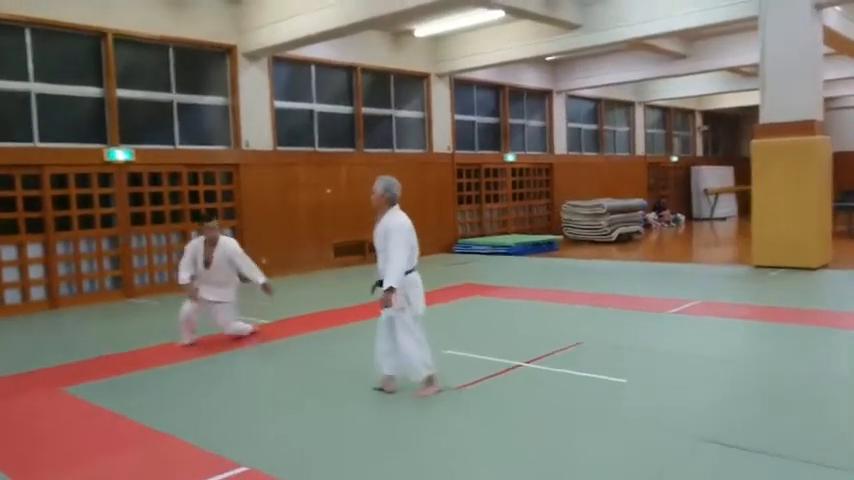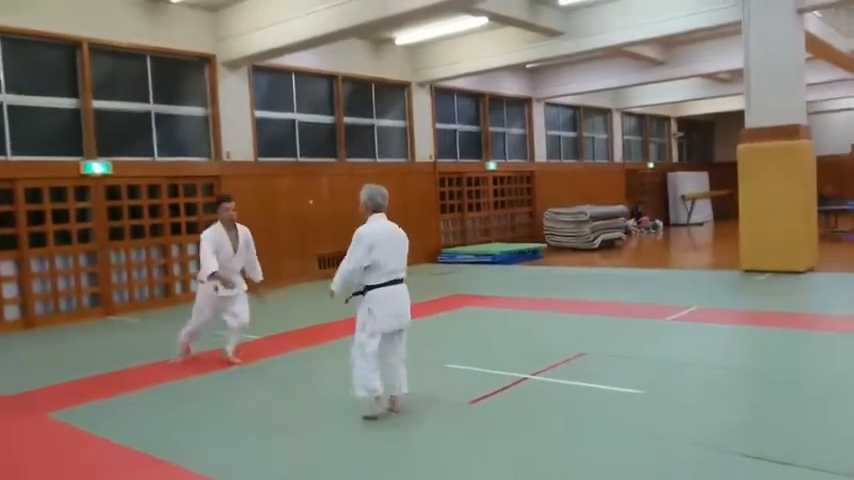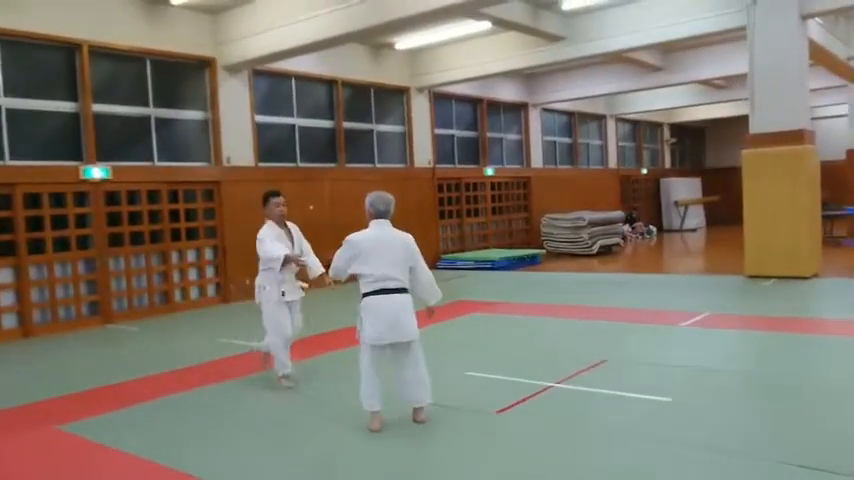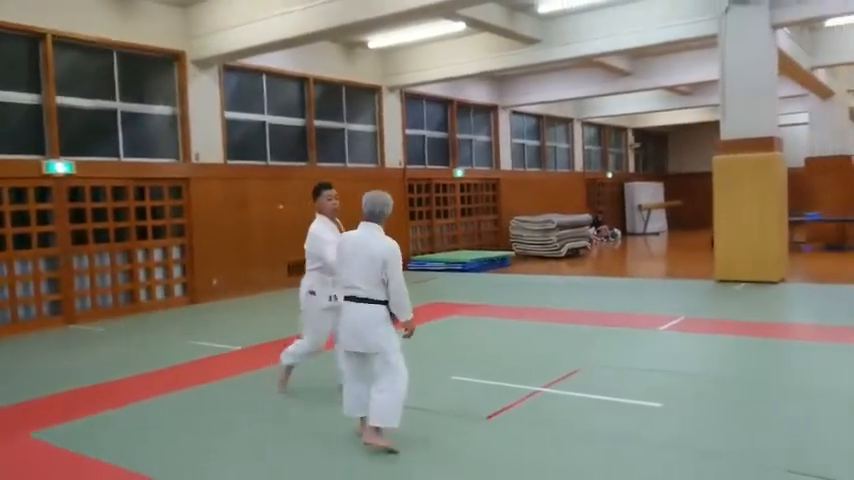
dt=0.4s
person 1, frame 1
left shoulder: (396, 223)
right shoulder: (387, 219)
left elbow: (398, 259)
left wrist: (389, 289)
left hip: (402, 288)
right hip: (396, 286)
left knee: (409, 336)
right knee: (387, 333)
left ankle: (430, 380)
right ankle: (389, 379)
person 1, frame 2
left shoulder: (365, 232)
right shoulder: (397, 231)
left elbow: (351, 267)
left wrist: (336, 288)
left hip: (377, 299)
right hip: (399, 294)
left knee: (364, 351)
right knee: (394, 351)
left ankle: (378, 399)
right ankle: (396, 398)
person 1, frame 3
left shoulder: (355, 240)
right shoulder: (405, 239)
left elbow: (336, 271)
right elbow: (421, 274)
left wrist: (357, 269)
right wrist: (431, 301)
left hip: (372, 307)
right hip: (400, 305)
left knee: (369, 365)
right knee: (411, 360)
left ankle: (374, 416)
right ankle: (419, 410)
person 1, frame 4
left shoulder: (345, 240)
right shoulder: (388, 246)
right elbow: (396, 288)
right wrist: (406, 318)
left hip: (349, 313)
right hip: (374, 317)
left knee: (355, 373)
right knee: (392, 374)
left ankle: (364, 424)
right ankle: (375, 431)
person 2, frame 1
left shoulder: (230, 245)
right shoulder: (194, 245)
left elbow: (246, 265)
right elbow: (185, 267)
left wrist: (262, 282)
right wrist: (188, 286)
left hip: (225, 290)
right hip: (203, 287)
left knee: (229, 328)
right knee: (186, 313)
left ankle: (248, 329)
right ankle: (188, 339)
person 2, frame 2
left shoulder: (244, 232)
right shoulder: (210, 234)
left elbow: (251, 258)
right elbow: (207, 258)
left wrist: (256, 280)
right wrist: (218, 276)
left hip: (235, 283)
right hip: (211, 284)
left knee: (241, 320)
right knee: (199, 320)
left ankle: (230, 352)
right ankle: (185, 345)
person 2, frame 3
left shoulder: (293, 229)
right shoulder: (266, 234)
left elbow: (306, 252)
right elbow: (274, 254)
left wrist: (321, 273)
right wrist: (290, 259)
left hip: (290, 286)
right hip: (271, 289)
left knee: (292, 330)
right knee: (281, 332)
left ankle: (266, 349)
right ankle: (284, 372)
person 2, frame 4
left shoulder: (336, 224)
right shoulder: (319, 230)
right elbow: (335, 258)
left hip: (336, 290)
right hip: (318, 292)
right knee: (313, 340)
right ankle: (288, 364)
